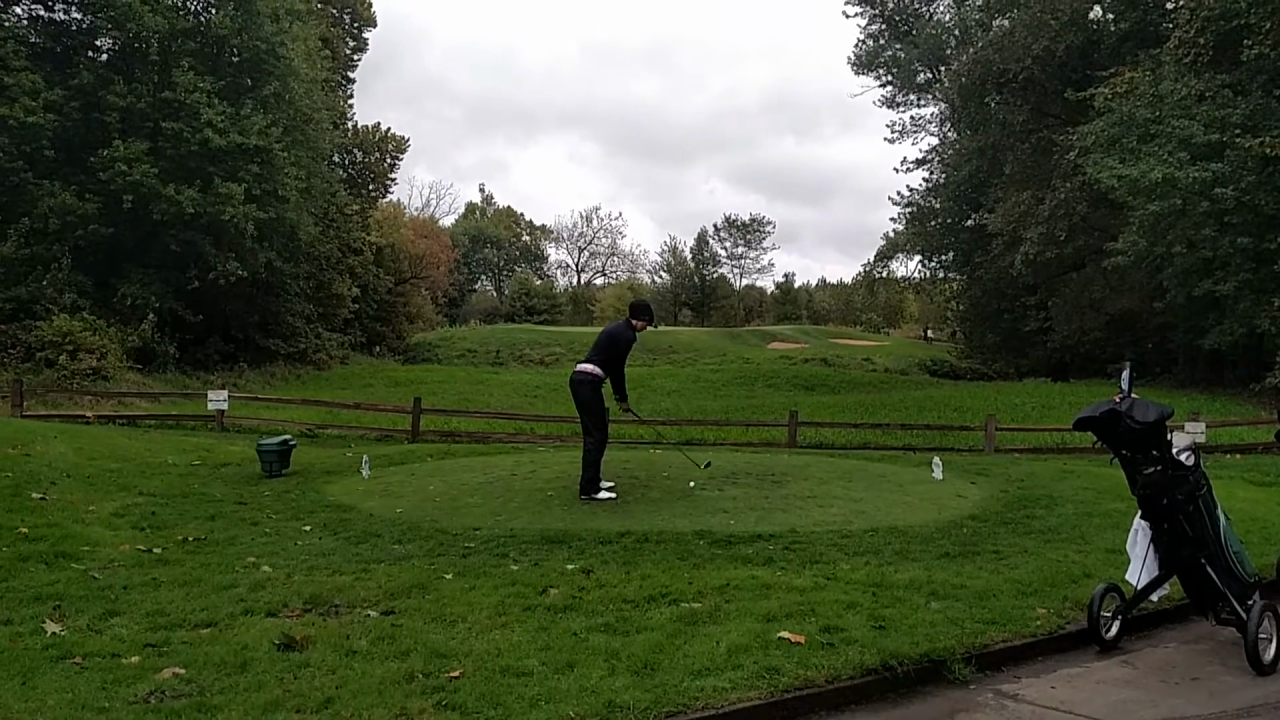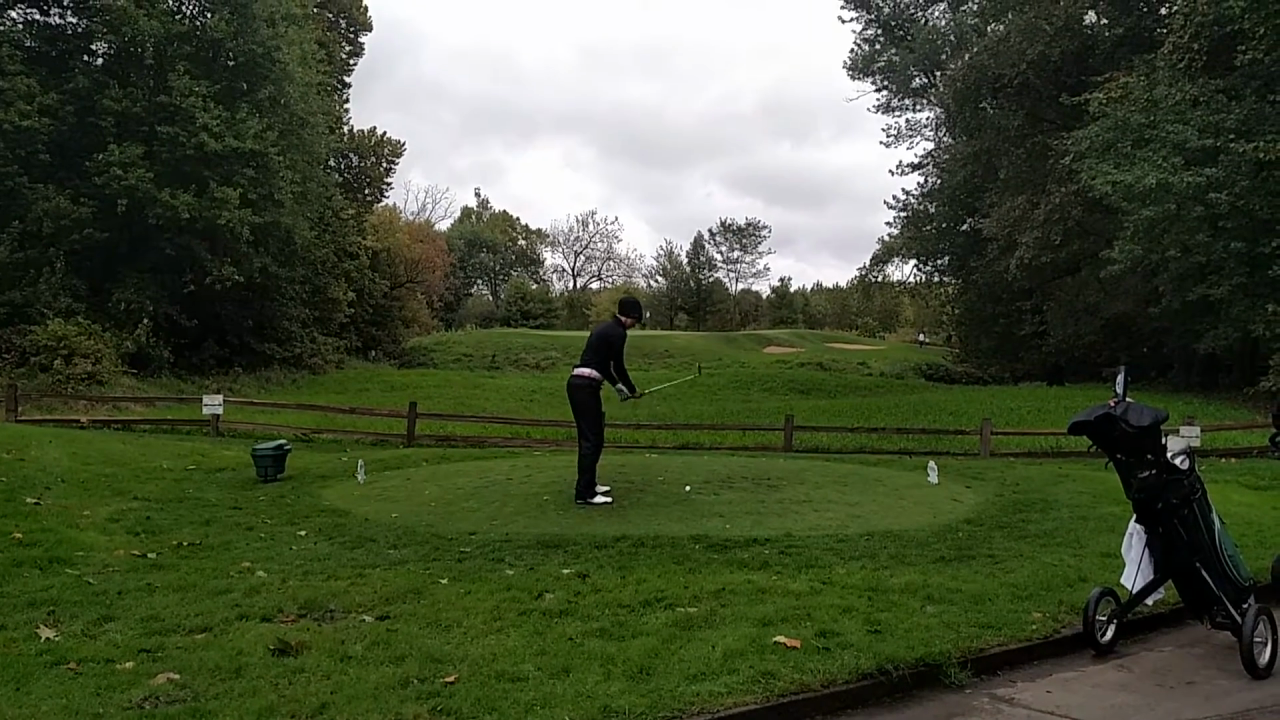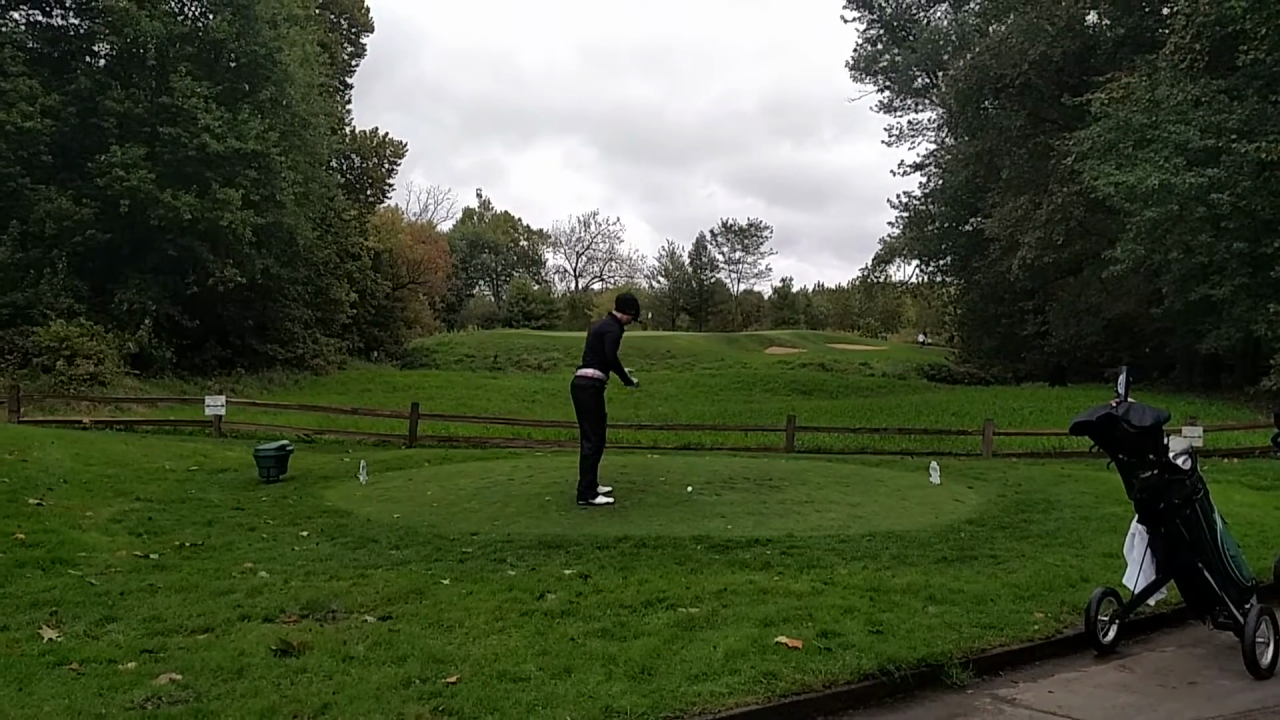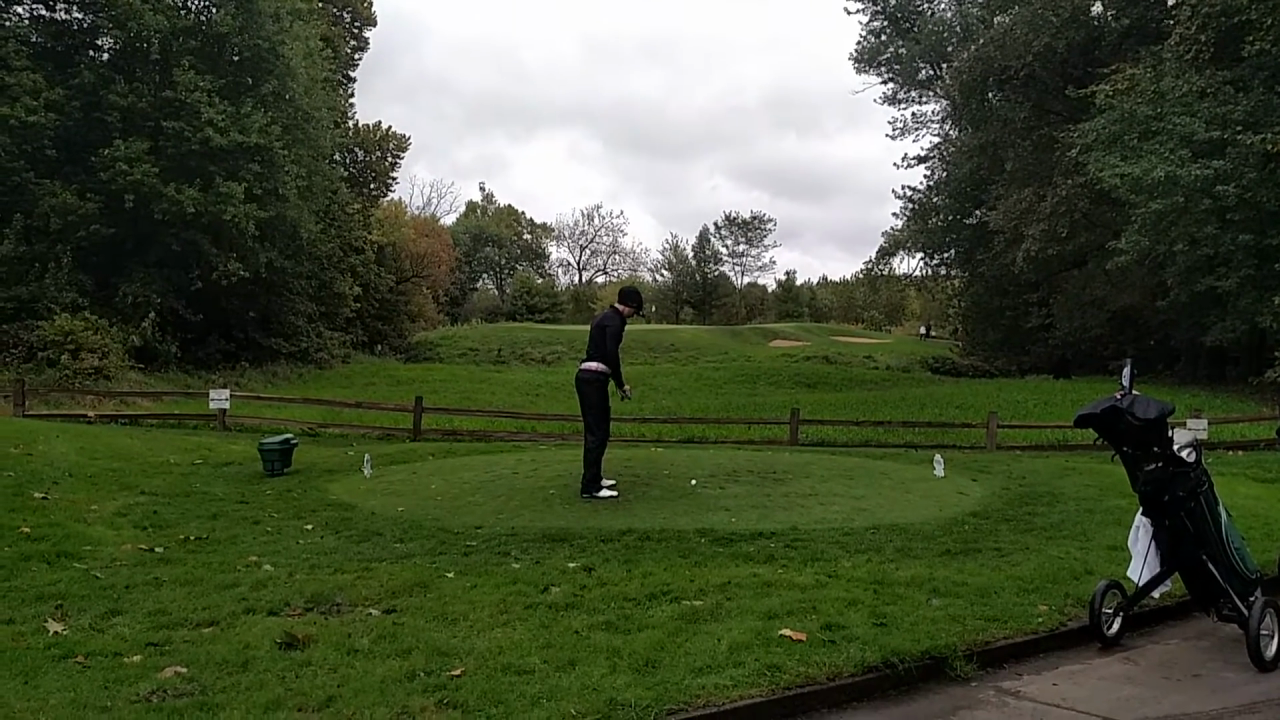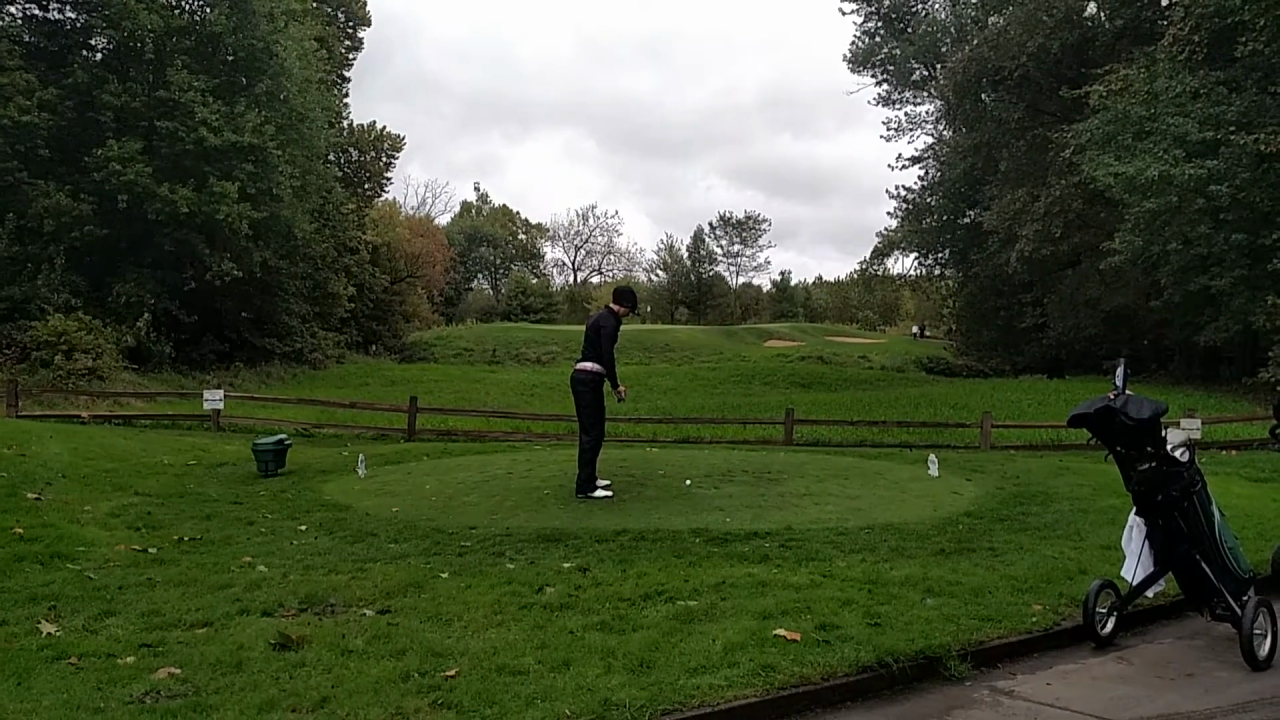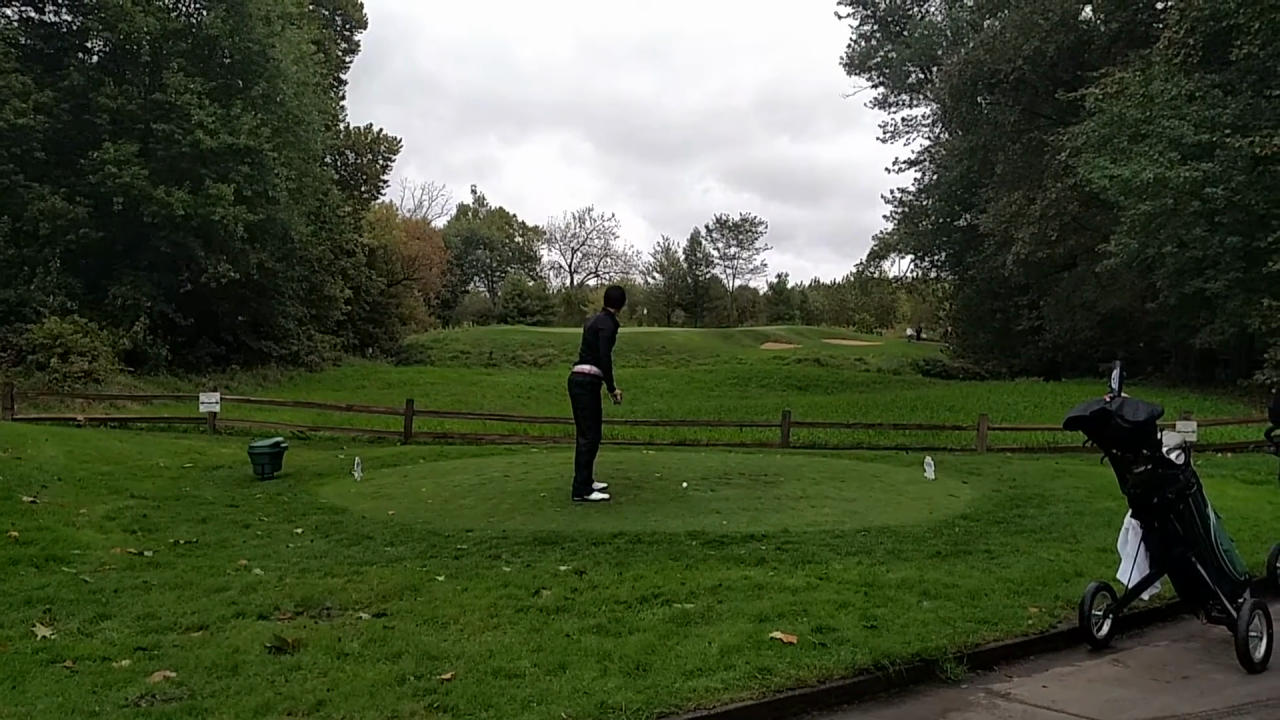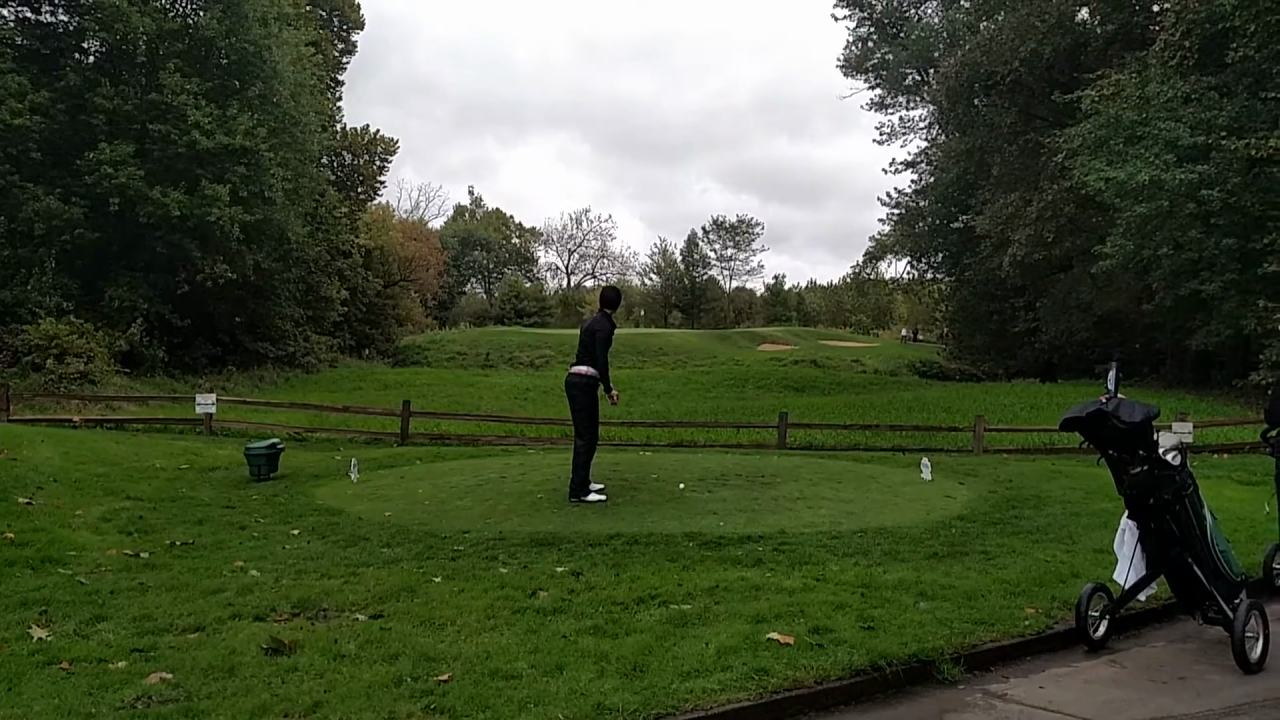
dt=0.4s
person 1, frame 1
left shoulder: (618, 328)
right shoulder: (626, 335)
right elbow: (617, 369)
left wrist: (619, 395)
right wrist: (623, 399)
left hip: (581, 379)
right hip: (588, 381)
left knee: (595, 432)
right knee: (597, 434)
left ankle: (592, 480)
right ankle: (589, 488)
person 1, frame 2
left shoulder: (605, 327)
right shoulder: (617, 332)
right elbow: (618, 366)
left wrist: (617, 385)
right wrist: (632, 390)
left hip: (578, 383)
right hip: (586, 386)
left knee: (590, 436)
right knee: (592, 438)
left ankle: (588, 484)
right ankle: (584, 493)
person 1, frame 3
left shoulder: (600, 324)
right shoulder: (613, 327)
right elbow: (611, 358)
left wrist: (621, 371)
right wrist: (627, 380)
left hip: (582, 383)
right hip: (590, 385)
left knee: (591, 437)
right knee: (594, 438)
left ankle: (589, 485)
right ankle: (586, 493)
person 1, frame 4
left shoulder: (604, 317)
right shoulder: (614, 320)
right elbow: (611, 354)
left wrist: (616, 381)
right wrist: (620, 384)
left hip: (587, 376)
right hip: (594, 378)
left knee: (596, 430)
right knee: (597, 432)
left ankle: (594, 478)
right ankle: (590, 486)
person 1, frame 5
left shoulder: (599, 317)
right shoulder: (609, 321)
right elbow: (607, 355)
left wrist: (612, 382)
right wrist: (615, 384)
left hip: (583, 376)
right hip: (589, 379)
left knee: (591, 430)
right knee: (592, 432)
left ankle: (588, 478)
right ankle: (585, 486)
person 1, frame 6
left shoulder: (596, 319)
right shoulder: (607, 324)
right elbow: (604, 357)
left wrist: (608, 384)
right wrist: (611, 387)
left hip: (580, 379)
right hip: (587, 382)
left knee: (588, 433)
right knee: (589, 435)
left ankle: (585, 481)
right ankle: (581, 489)
person 1, frame 7
left shoulder: (592, 321)
right shoulder: (604, 325)
right elbow: (601, 358)
left wrist: (604, 384)
right wrist: (608, 388)
left hip: (577, 380)
right hip: (584, 383)
left knee: (586, 434)
right knee: (586, 436)
left ankle: (582, 482)
right ankle: (578, 490)
